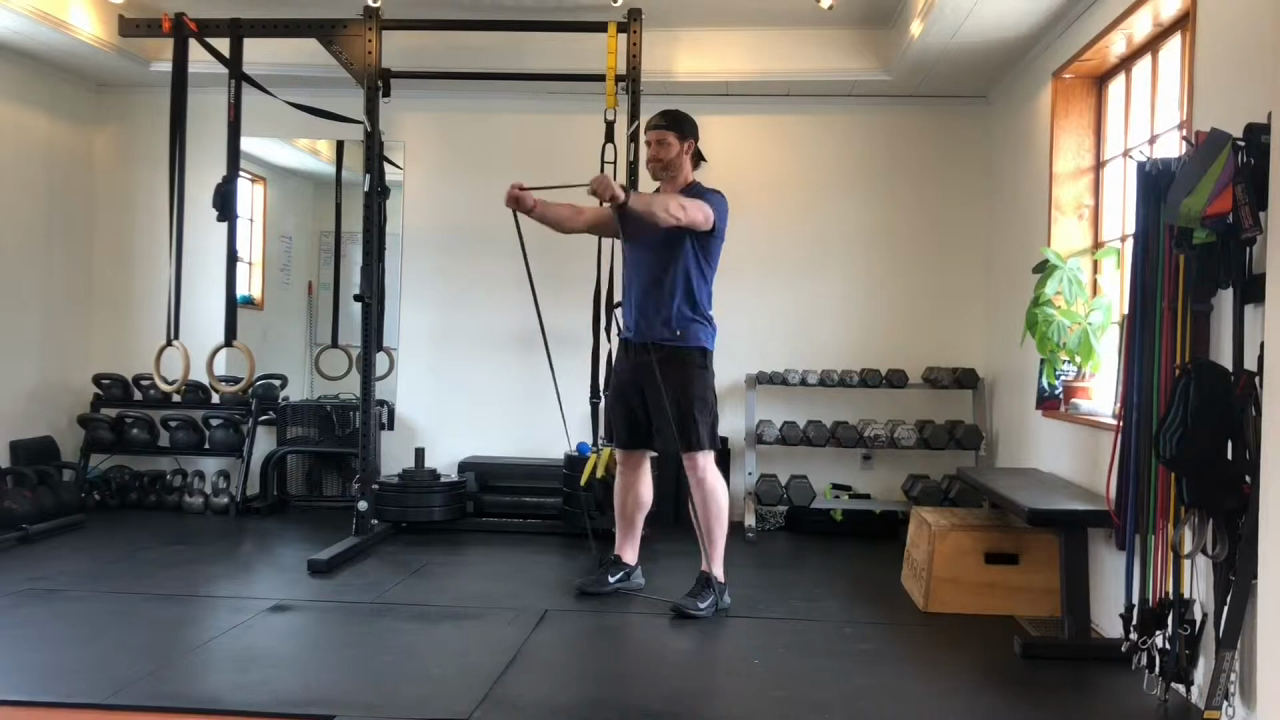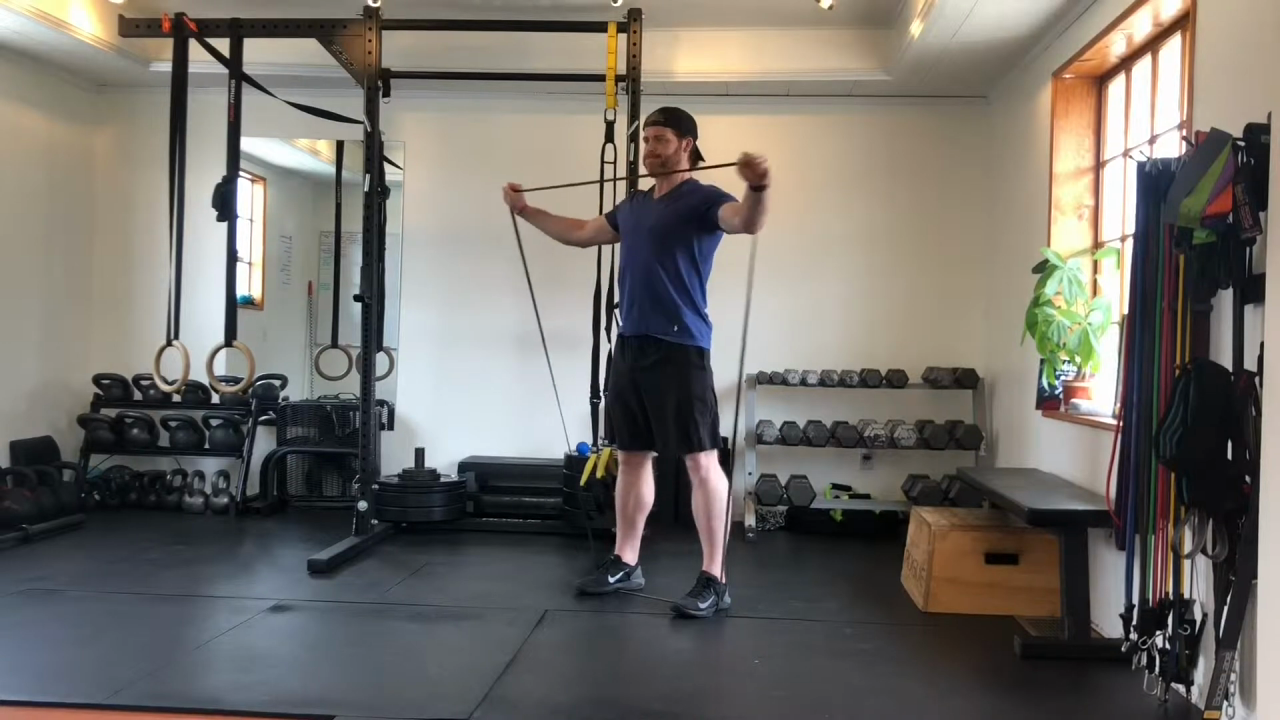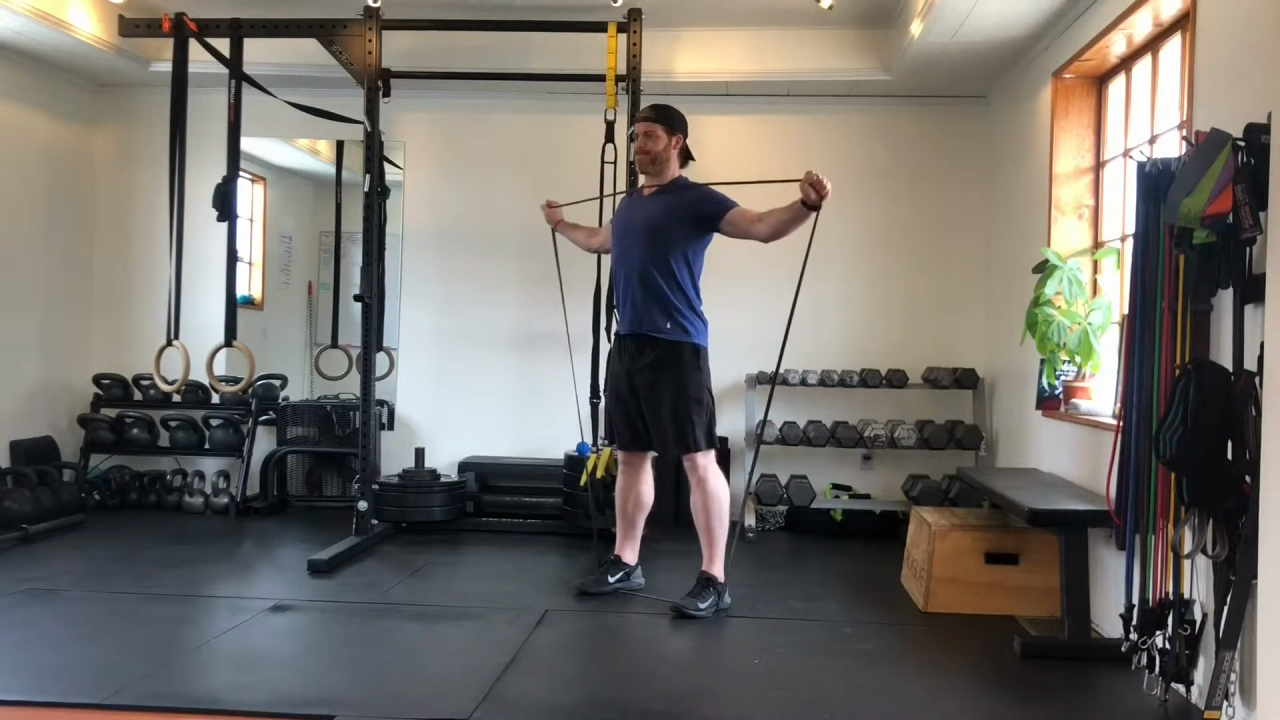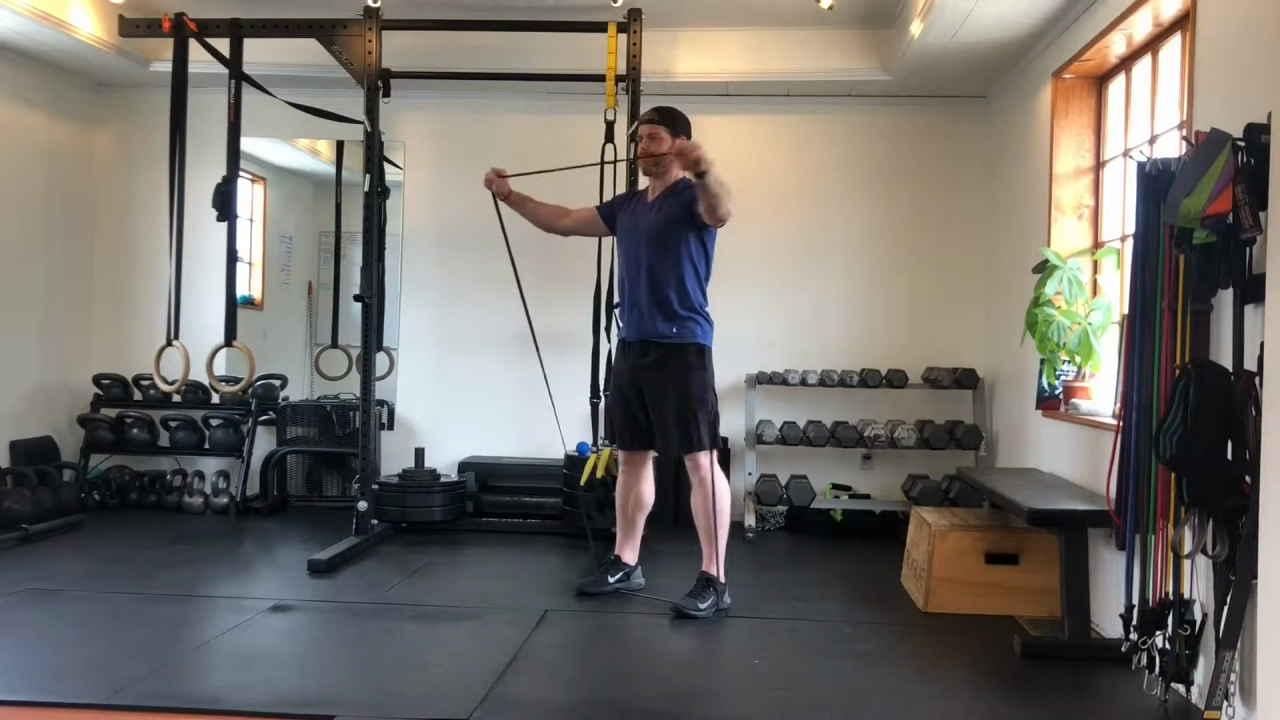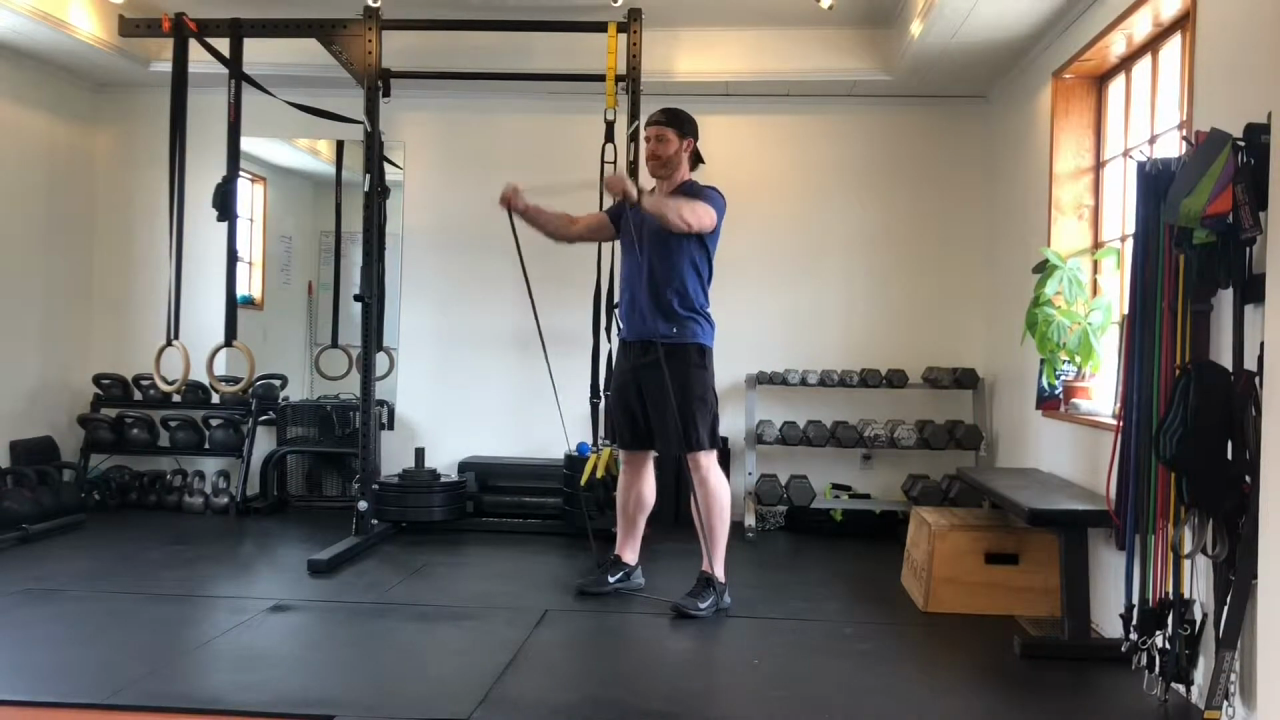
dt=0.5s
person 1, frame 1
left shoulder: (707, 202)
right shoulder: (635, 209)
left elbow: (676, 212)
right elbow: (577, 219)
left wrist: (625, 196)
right wrist: (531, 206)
left hip: (683, 348)
right hip: (633, 346)
left knee: (698, 461)
right knee: (629, 457)
left ankle: (714, 579)
right ankle: (625, 562)
person 1, frame 2
left shoulder: (702, 200)
right shoulder: (636, 205)
left elbow: (747, 219)
right elbow: (582, 233)
left wrist: (757, 186)
right wrist: (526, 210)
left hip: (679, 348)
right hip: (630, 346)
left knee: (700, 461)
right knee: (630, 458)
left ankle: (713, 579)
right ankle: (625, 562)
person 1, frame 3
left shoulder: (696, 200)
right shoulder: (630, 203)
left elbow: (761, 227)
right elbow: (602, 240)
left wrist: (807, 205)
right wrist: (561, 225)
left hip: (675, 346)
right hip: (627, 345)
left knee: (698, 460)
right knee: (630, 457)
left ankle: (713, 579)
right ankle: (624, 563)
person 1, frame 4
left shoulder: (691, 199)
right shoulder: (627, 206)
left elbow: (719, 211)
right elbow: (563, 221)
left wrist: (704, 174)
right wrist: (508, 196)
left hip: (681, 347)
right hip: (632, 346)
left knee: (700, 461)
right knee: (632, 457)
left ankle: (714, 580)
right ankle: (625, 563)
person 1, frame 5
left shoulder: (704, 198)
right shoulder: (630, 208)
left elbow: (684, 217)
right elbow: (573, 228)
left wrist: (638, 199)
right wrist: (525, 208)
left hip: (682, 346)
right hip: (633, 346)
left knee: (701, 460)
right knee: (633, 457)
left ankle: (714, 580)
right ankle: (625, 563)
